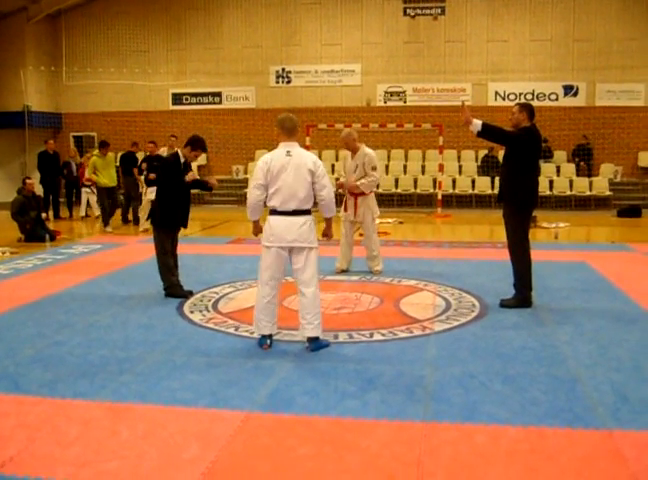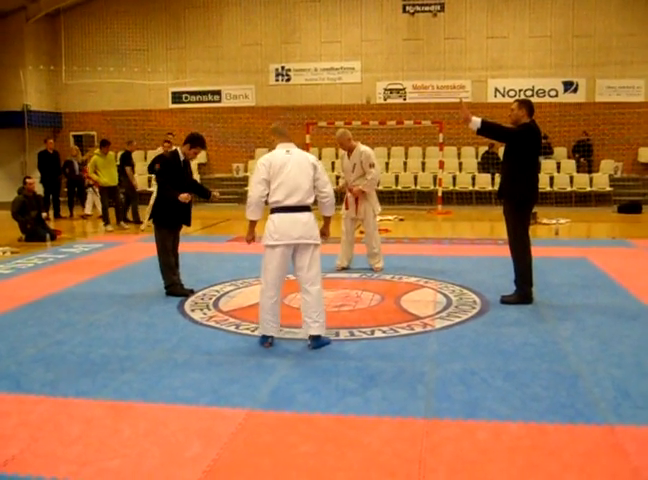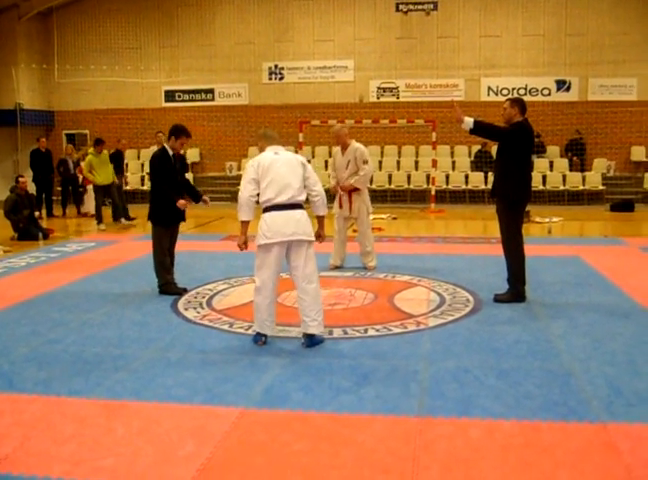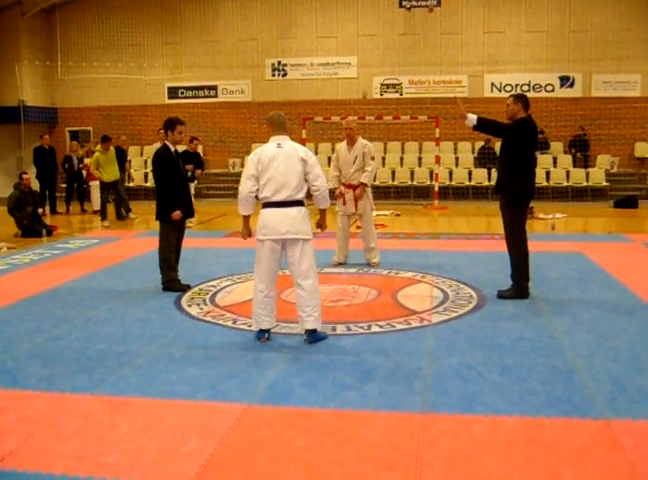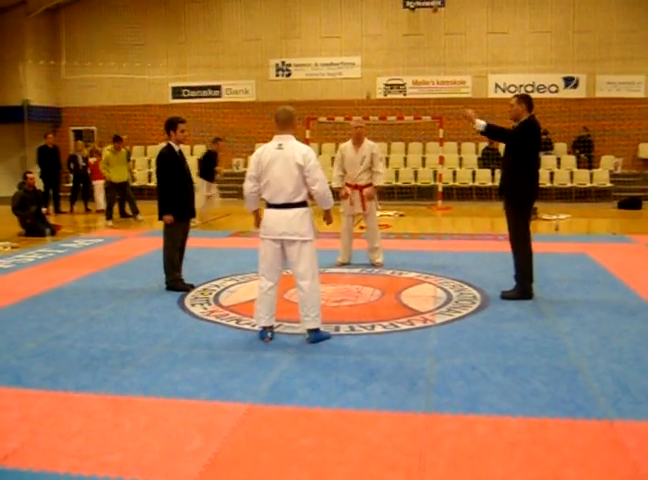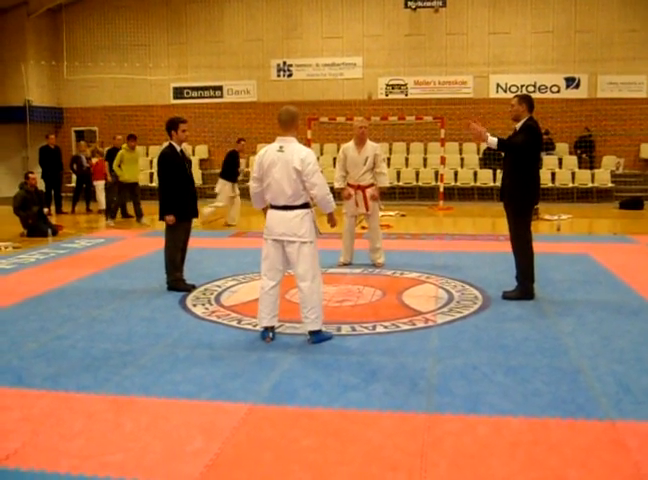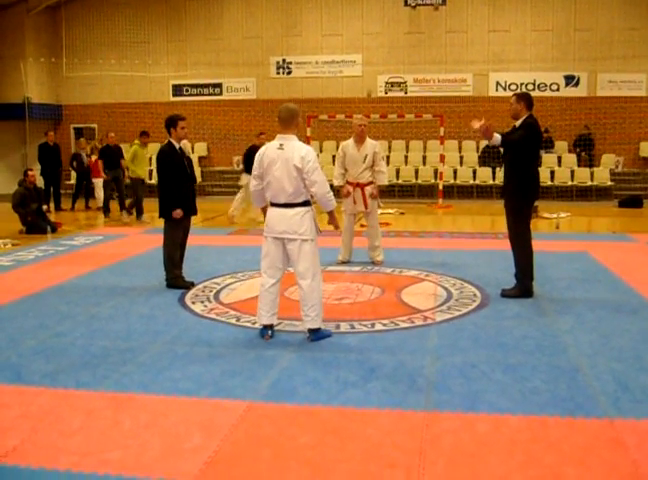
dt=0.2s
person 1, frame 1
left shoulder: (267, 160)
right shoulder: (312, 160)
left elbow: (255, 197)
right elbow: (326, 196)
left wrist: (255, 223)
right wrist: (328, 224)
left hip: (275, 225)
right hip: (303, 225)
left knee: (268, 282)
right knee: (308, 284)
left ankle: (265, 335)
right ankle: (313, 337)
person 1, frame 2
left shoulder: (267, 160)
right shoulder: (310, 159)
left elbow: (256, 196)
right elbow: (326, 193)
left wrist: (251, 229)
right wrist: (327, 224)
left hip: (279, 224)
right hip: (306, 223)
left knee: (271, 282)
right knee: (311, 282)
left ankle: (268, 334)
right ankle: (315, 334)
person 1, frame 3
left shoulder: (256, 162)
right shoulder: (298, 159)
left elbow: (247, 197)
right elbow: (317, 193)
left wrist: (243, 232)
right wrist: (321, 226)
left hip: (271, 222)
right hip: (299, 220)
left knee: (266, 281)
right knee: (307, 279)
left ankle: (262, 332)
right ankle: (310, 333)
person 1, frame 4
left shoulder: (258, 154)
right shoulder: (302, 152)
left elbow: (246, 190)
right elbow: (320, 186)
left wrist: (246, 223)
right wrist: (323, 215)
left hip: (269, 218)
right hip: (296, 216)
left knee: (264, 277)
right knee: (305, 275)
left ankle: (263, 329)
right ankle: (311, 329)
person 1, frame 5
left shoulder: (261, 153)
right shoulder: (304, 151)
left elbow: (250, 189)
right elbow: (320, 187)
left wrist: (256, 215)
right wrist: (328, 211)
left hip: (271, 219)
right hip: (298, 219)
left knee: (268, 276)
right knee: (306, 276)
left ankle: (266, 327)
right ankle: (313, 329)
person 1, frame 6
left shoulder: (264, 154)
right shoulder: (304, 154)
left elbow: (255, 189)
right elbow: (319, 190)
right wrist: (331, 214)
left hip: (274, 220)
right hip: (299, 220)
left knee: (270, 276)
right knee: (308, 277)
left ankle: (267, 327)
right ankle: (314, 329)
person 1, frame 7
left shoulder: (264, 152)
right shoulder: (304, 151)
left elbow: (255, 188)
right elbow: (319, 188)
right wrist: (332, 214)
left hip: (274, 217)
right hip: (299, 218)
left knee: (270, 273)
right knee: (308, 275)
left ankle: (266, 325)
right ankle: (314, 327)
person 2, frame 1
left shoulder: (529, 134)
right shoulder: (524, 135)
left elbow: (504, 136)
right elbow: (504, 137)
left wrist: (473, 123)
right wrist: (474, 123)
left hip: (520, 198)
right hip: (518, 197)
left knee: (518, 246)
right knee: (518, 246)
left ankle: (523, 296)
right ankle: (523, 293)
person 2, frame 2
left shoulder: (529, 131)
right shoulder: (524, 131)
left elbow: (504, 133)
right elbow: (504, 135)
left wrist: (472, 120)
right wrist: (472, 121)
left hip: (520, 195)
right hip: (517, 193)
left knee: (519, 243)
right knee: (519, 242)
left ankle: (523, 292)
right ankle: (523, 289)
person 2, frame 3
left shoulder: (521, 129)
right shoulder: (516, 130)
left elbow: (497, 132)
right elbow: (497, 134)
left wrist: (465, 121)
right wrist: (465, 121)
left hip: (513, 193)
right hip: (510, 192)
left knee: (512, 241)
right knee: (512, 241)
left ankle: (516, 290)
right ankle: (516, 288)
person 2, frame 4
left shoulder: (525, 125)
right shoulder: (519, 126)
left elbow: (500, 128)
right elbow: (500, 130)
left wrist: (468, 117)
right wrist: (468, 117)
left hip: (517, 190)
right hip: (514, 188)
left knee: (516, 238)
right knee: (515, 237)
left ankle: (520, 287)
right ankle: (520, 284)
person 2, frame 5
left shoulder: (530, 126)
right shoulder: (524, 127)
left elbow: (507, 134)
right elbow: (506, 135)
left wrist: (478, 122)
right wrist: (478, 122)
left hip: (521, 191)
right hip: (517, 190)
left knee: (520, 238)
right knee: (519, 238)
left ankle: (524, 287)
right ankle: (524, 285)
person 2, frame 6
left shoulder: (530, 128)
right shoulder: (522, 128)
left elbow: (516, 146)
right elbow: (508, 145)
left wrist: (487, 139)
right wrist: (484, 135)
left hip: (522, 192)
right hip: (517, 191)
left knee: (521, 239)
right knee: (520, 239)
left ankle: (525, 288)
right ankle: (525, 285)
person 2, frame 7
left shoulder: (530, 126)
right shoulder: (522, 126)
left elbow: (515, 142)
right elbow: (508, 140)
left wrist: (492, 136)
right wrist: (488, 133)
left hip: (522, 190)
right hip: (517, 189)
left knee: (520, 237)
right knee: (519, 237)
left ankle: (524, 286)
right ankle: (524, 283)
person 3, frame 1
left shoulder: (185, 164)
right shoulder: (168, 162)
left elbow: (191, 182)
right elbow: (164, 185)
left wrist: (208, 184)
right wrist: (184, 180)
left hip: (175, 215)
right hip: (163, 215)
left knee: (171, 252)
right knee: (165, 252)
left ankle: (174, 285)
right ankle: (171, 287)
person 3, frame 2
left shoulder: (185, 162)
right shoulder: (167, 159)
left elbow: (190, 183)
right elbow: (162, 185)
left wrist: (208, 193)
right wrist: (177, 196)
left hip: (176, 214)
right hip: (164, 213)
left knee: (172, 250)
right knee: (166, 250)
left ankle: (175, 283)
right ankle: (172, 285)
person 3, frame 3
left shoulder: (174, 157)
right shoulder: (158, 157)
left elbow: (182, 181)
right elbow: (159, 186)
left wrist: (199, 196)
right wrist: (176, 200)
left hip: (173, 211)
right hip: (162, 212)
left knee: (169, 249)
right knee: (161, 249)
left ankle: (168, 282)
right ankle: (165, 284)
person 3, frame 4
left shoulder: (175, 153)
right shoulder: (161, 155)
right elbow: (162, 186)
left wrist: (184, 206)
right wrist: (172, 208)
left hip: (180, 208)
right hip: (170, 210)
left knee: (176, 246)
right knee: (168, 246)
left ankle: (173, 279)
right ankle: (169, 281)
person 3, frame 5
left shoulder: (178, 153)
right shoulder: (165, 155)
right elbow: (164, 186)
left wrist: (189, 208)
right wrist: (166, 211)
left hip: (183, 208)
right hip: (174, 210)
left knee: (180, 246)
right knee: (172, 246)
left ankle: (177, 278)
right ankle: (172, 280)
person 3, frame 6
left shoulder: (181, 153)
right shoulder: (167, 155)
right elbow: (165, 186)
left wrist: (190, 207)
right wrist: (168, 211)
left hip: (185, 208)
right hip: (174, 210)
left knee: (182, 246)
right knee: (174, 245)
left ankle: (178, 278)
right ankle: (174, 281)
person 3, frame 7
left shoulder: (180, 151)
right shoulder: (165, 152)
right elbow: (166, 183)
left wrist: (186, 204)
right wrist: (174, 207)
left hip: (184, 205)
right hip: (175, 206)
left knee: (181, 243)
right knee: (172, 243)
left ankle: (177, 276)
right ankle: (173, 278)
person 4, frame 1
left shoulder: (368, 154)
right shoulder: (349, 156)
left elbow: (374, 177)
left wrist: (357, 186)
right wrist: (342, 183)
left hip: (364, 199)
right hip: (350, 199)
left knee: (370, 234)
right knee: (346, 233)
left ankle: (375, 265)
right ankle: (343, 264)
person 4, frame 2
left shoulder: (365, 152)
right shoulder: (345, 155)
left elbow: (374, 175)
left wrist: (360, 189)
right wrist: (343, 184)
left hip: (365, 197)
right hip: (350, 197)
left knee: (371, 231)
right knee: (347, 231)
left ankle: (376, 262)
right ankle: (343, 262)
person 4, frame 3
left shoulder: (359, 149)
right shoulder: (336, 152)
left elbow: (366, 172)
left wrist: (351, 185)
right wrist: (334, 183)
left hip: (358, 195)
right hip: (342, 195)
left knee: (364, 229)
right knee: (339, 230)
left ankle: (369, 261)
right ankle: (337, 260)
person 4, frame 4
left shoulder: (366, 146)
right shoulder: (339, 148)
left elbow: (370, 169)
right elbow: (334, 170)
left wrist: (362, 187)
right wrist: (336, 188)
left hip: (361, 190)
right hip: (345, 191)
left knee: (368, 226)
right knee: (342, 226)
left ankle: (372, 257)
right ankle: (340, 257)
person 4, frame 5
left shoulder: (372, 147)
right shoulder: (343, 148)
left elbow: (378, 169)
right elbow: (338, 170)
left wrist: (374, 188)
right wrist: (340, 188)
left hip: (366, 191)
right hip: (349, 191)
left knee: (372, 226)
right knee: (346, 226)
left ankle: (376, 257)
right ankle: (344, 257)
person 4, frame 6
left shoulder: (374, 148)
right shoulder: (345, 148)
left elbow: (381, 170)
right elbow: (340, 171)
left wrist: (378, 189)
right wrist: (343, 189)
left hip: (369, 192)
right hip: (351, 192)
left knee: (374, 226)
right knee: (348, 227)
left ankle: (377, 258)
right ankle: (346, 258)
person 4, frame 7
left shoulder: (374, 145)
right shoulder: (345, 146)
left elbow: (380, 168)
right elbow: (339, 168)
left wrist: (377, 187)
right wrist: (342, 186)
left hip: (368, 189)
right hip: (350, 189)
left knee: (373, 224)
right knee: (347, 224)
left ankle: (376, 256)
right ankle: (344, 255)
